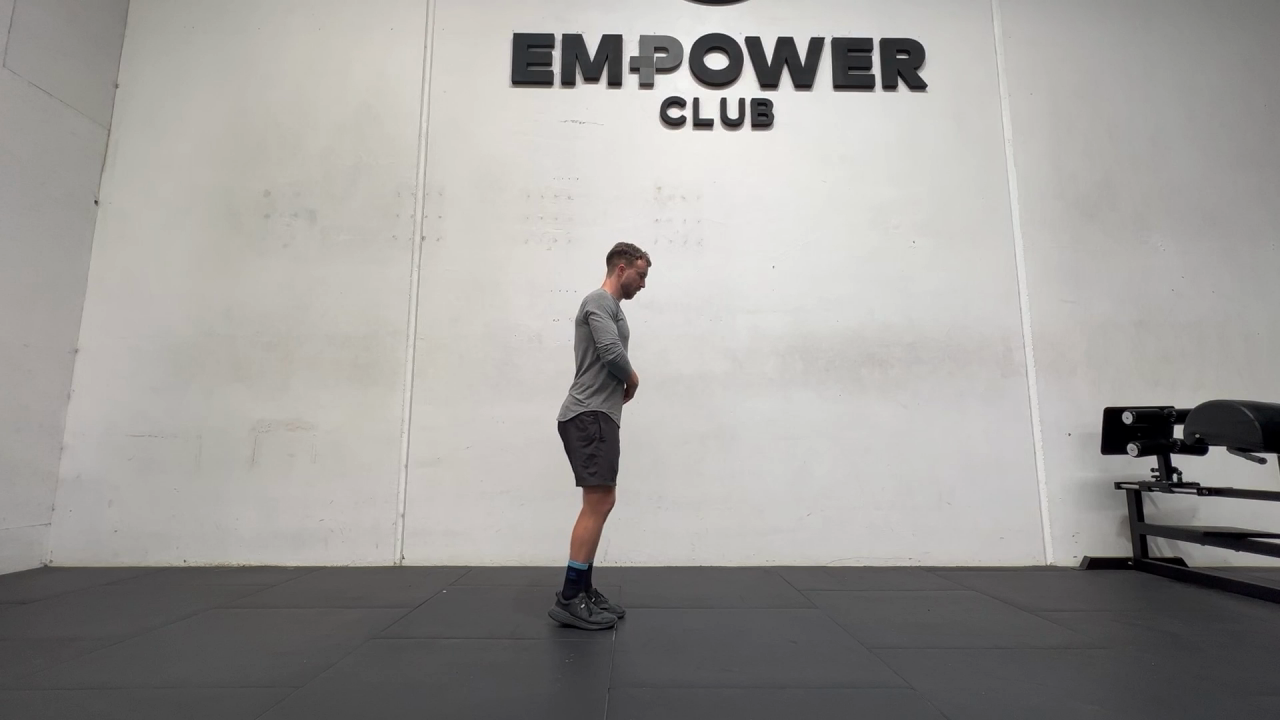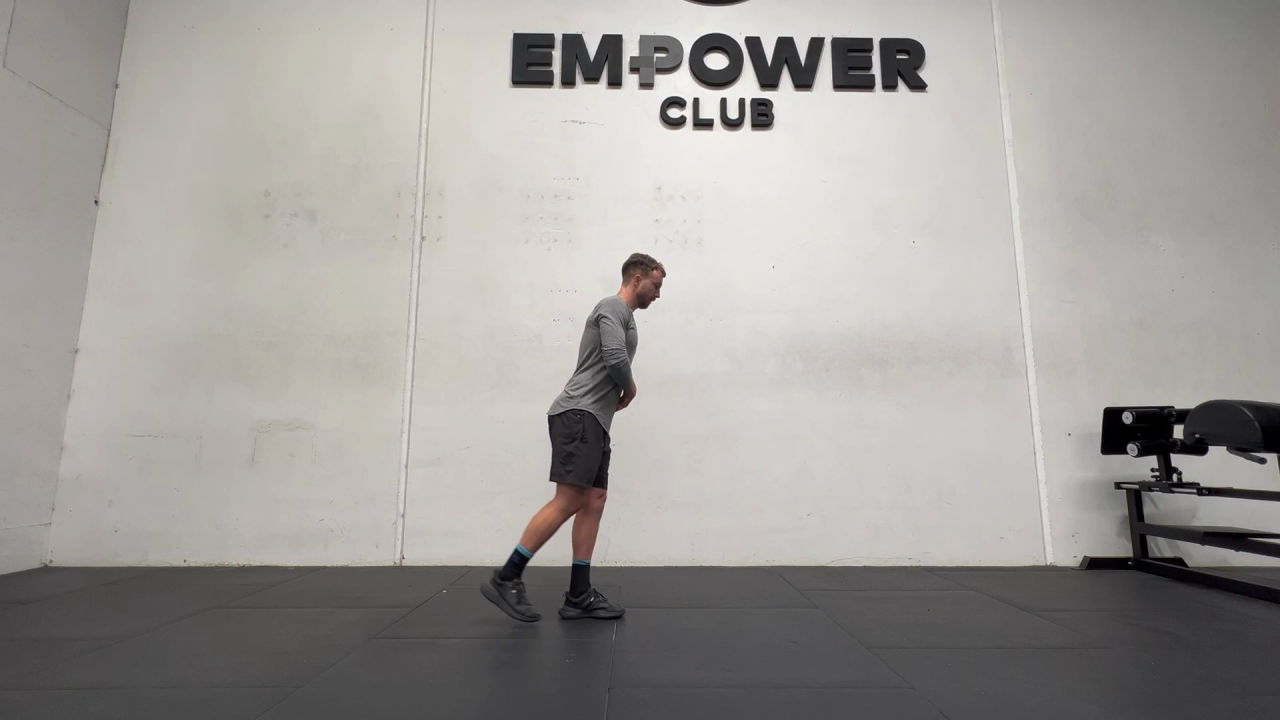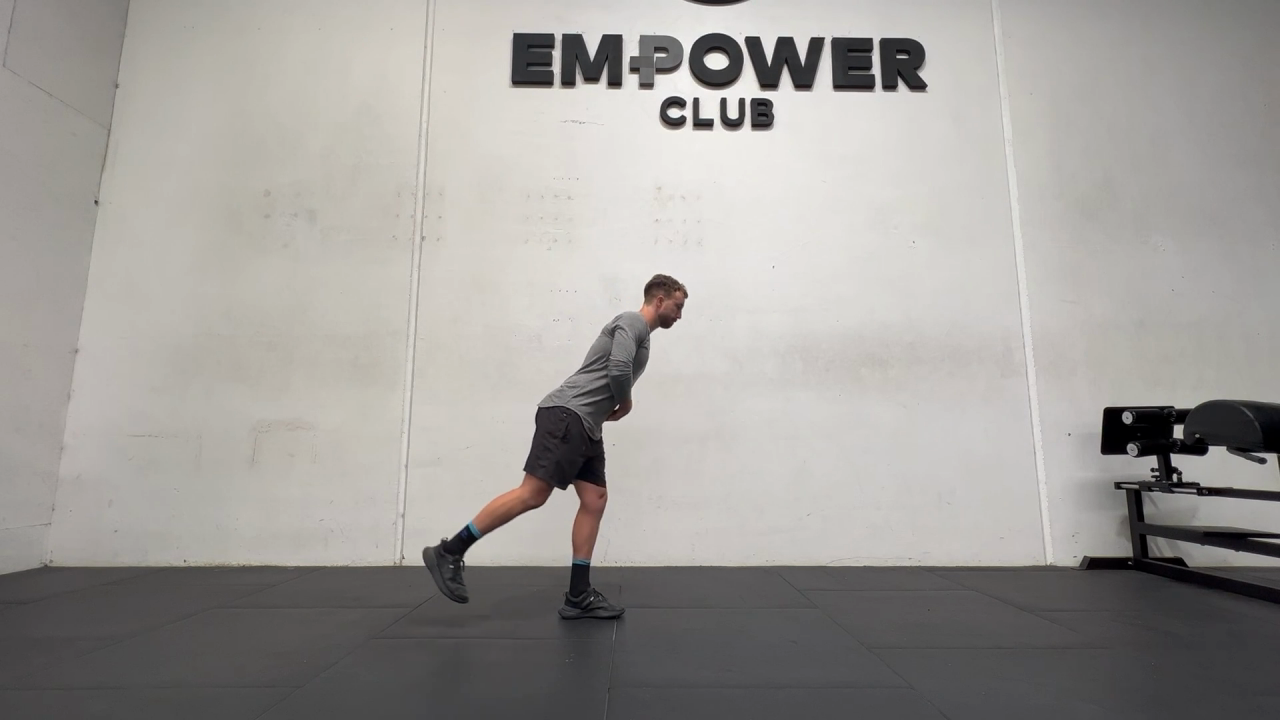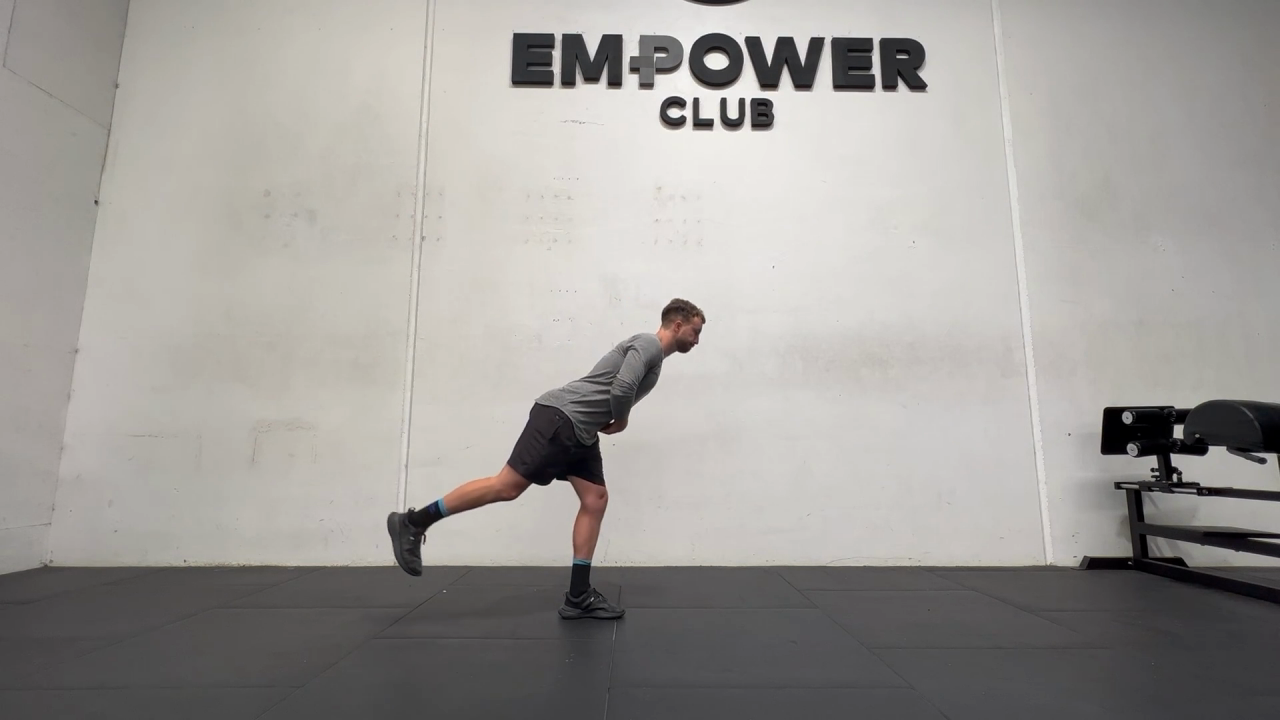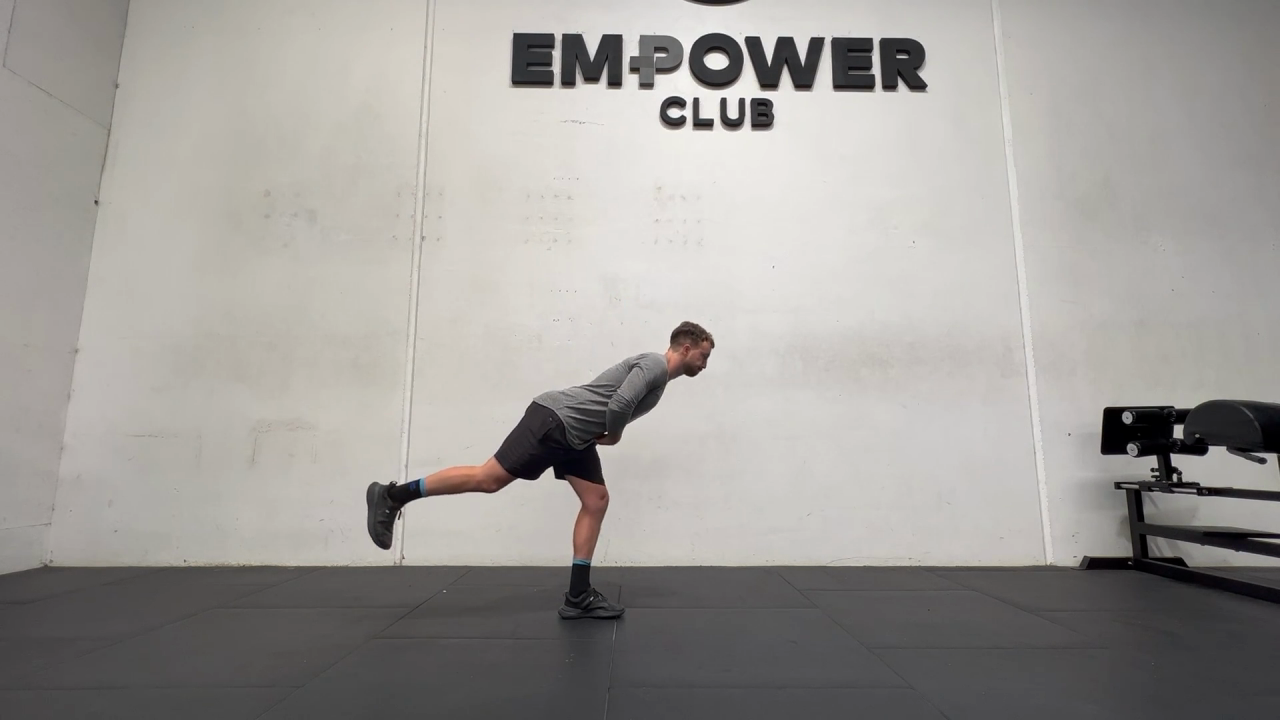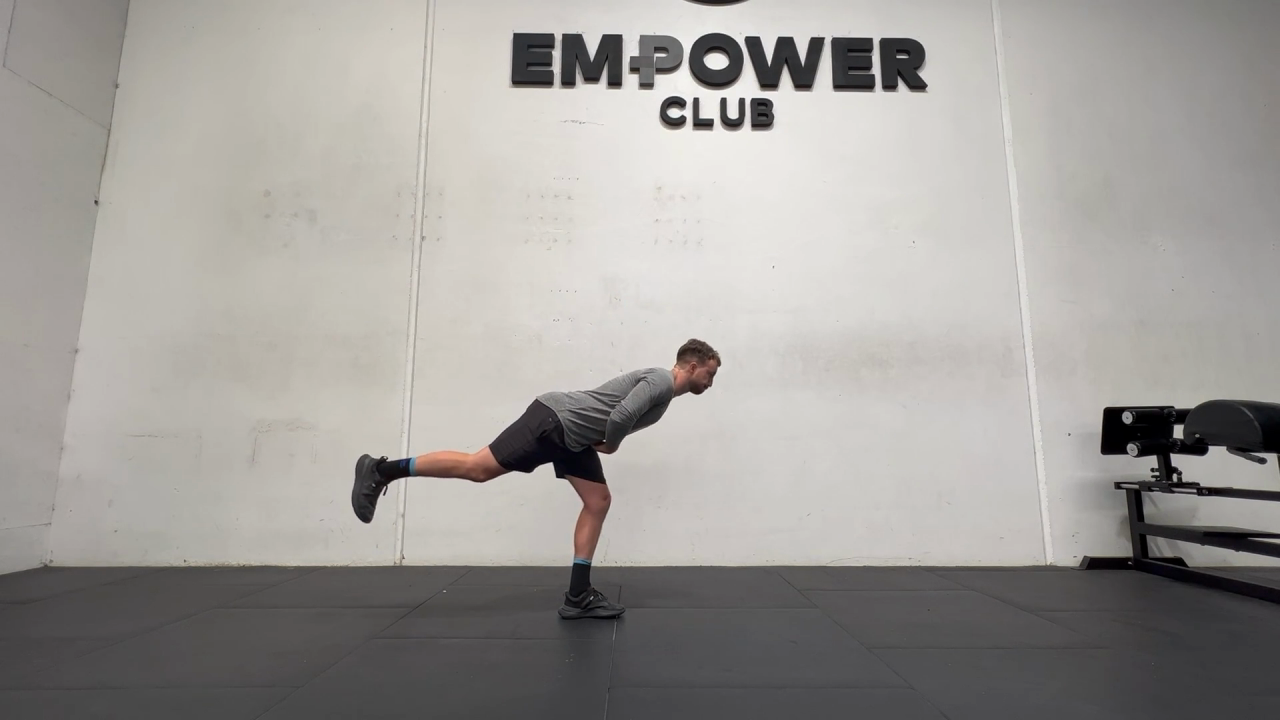
dt=0.5s
person 1, frame 1
left shoulder: (609, 307)
right shoulder: (600, 301)
right elbow: (612, 354)
left wrist: (625, 382)
right wrist: (632, 380)
left hip: (600, 416)
right hip: (589, 416)
left knee: (600, 504)
right knee: (598, 502)
left ankle: (582, 591)
right ankle: (570, 598)
person 1, frame 2
left shoulder: (622, 315)
right shoulder: (613, 308)
right elbow: (615, 359)
left wrist: (621, 393)
right wrist: (630, 389)
left hip: (594, 420)
right hip: (578, 415)
left knee: (593, 502)
right knee: (568, 502)
left ankle: (579, 595)
right ankle: (505, 579)
person 1, frame 3
left shoulder: (640, 334)
right shoulder: (632, 322)
right elbow: (618, 370)
left wrist: (617, 405)
right wrist: (625, 403)
left hip: (586, 425)
right hip: (567, 415)
left knee: (595, 501)
right knee: (532, 495)
left ankle: (579, 595)
right ankle: (449, 552)
person 1, frame 4
left shoulder: (653, 357)
right shoulder: (648, 345)
right elbow: (622, 389)
left wrist: (612, 421)
right wrist: (621, 421)
left hip: (580, 431)
right hip: (559, 418)
left knee: (595, 501)
right knee: (506, 487)
left ankle: (578, 595)
right ankle: (414, 523)
person 1, frame 5
left shoulder: (657, 375)
right shoulder: (654, 365)
right elbow: (620, 403)
left wrist: (608, 433)
right wrist: (615, 435)
left hip: (574, 435)
right hip: (554, 420)
left knee: (596, 501)
right knee: (488, 479)
left ankle: (578, 595)
right ankle: (393, 496)
person 1, frame 6
left shoulder: (660, 388)
right shoulder: (661, 381)
right elbow: (621, 416)
left wrist: (604, 443)
right wrist: (611, 445)
left hip: (572, 436)
right hip: (554, 421)
left knee: (598, 502)
right knee: (478, 468)
left ankle: (578, 595)
right ankle: (383, 470)
